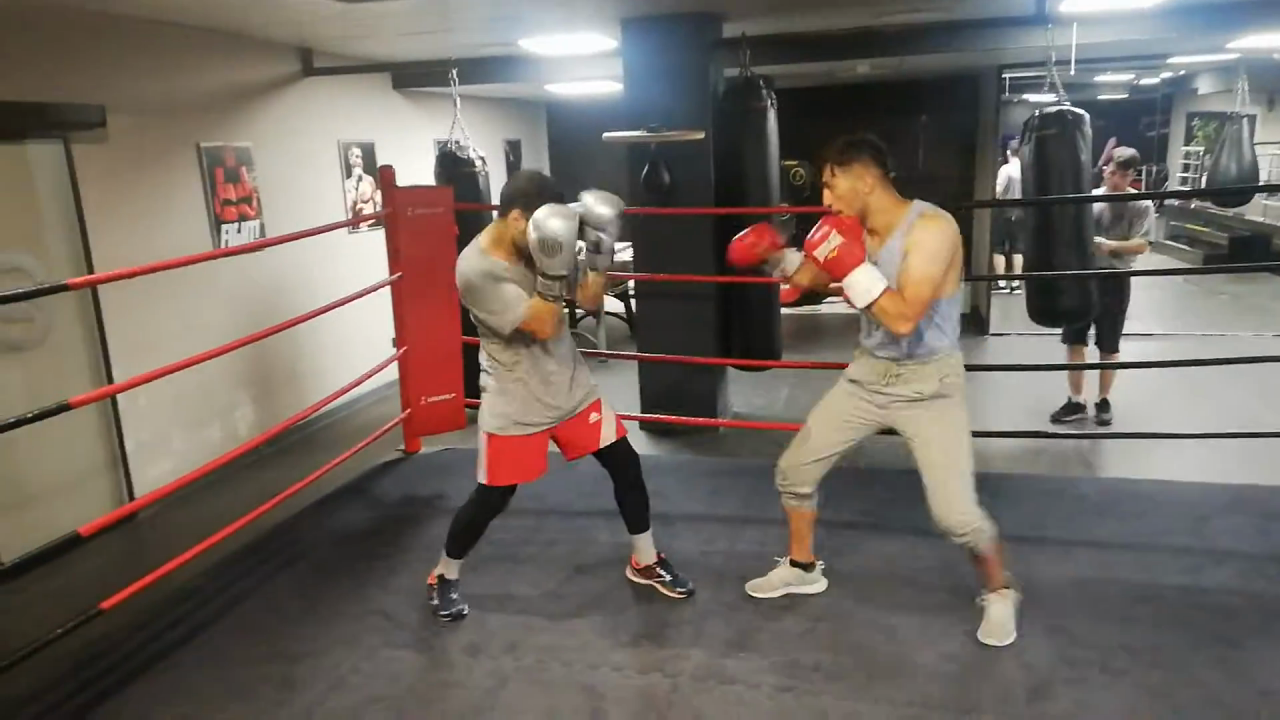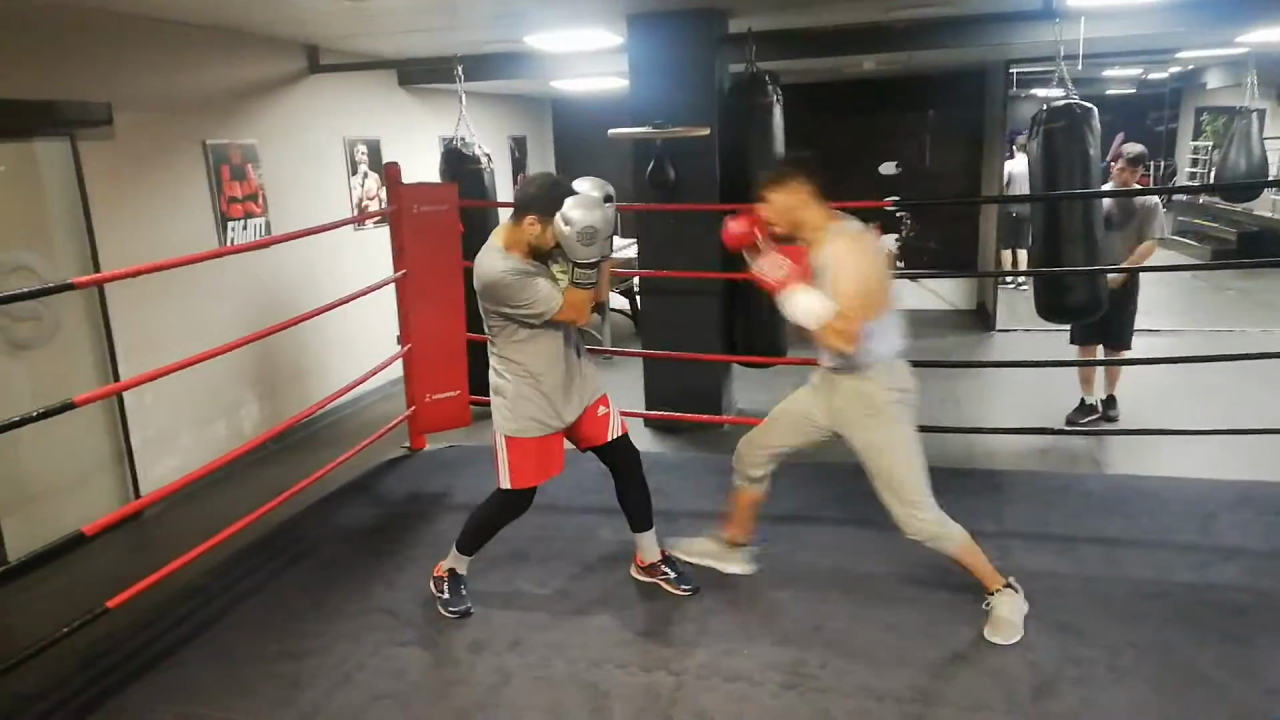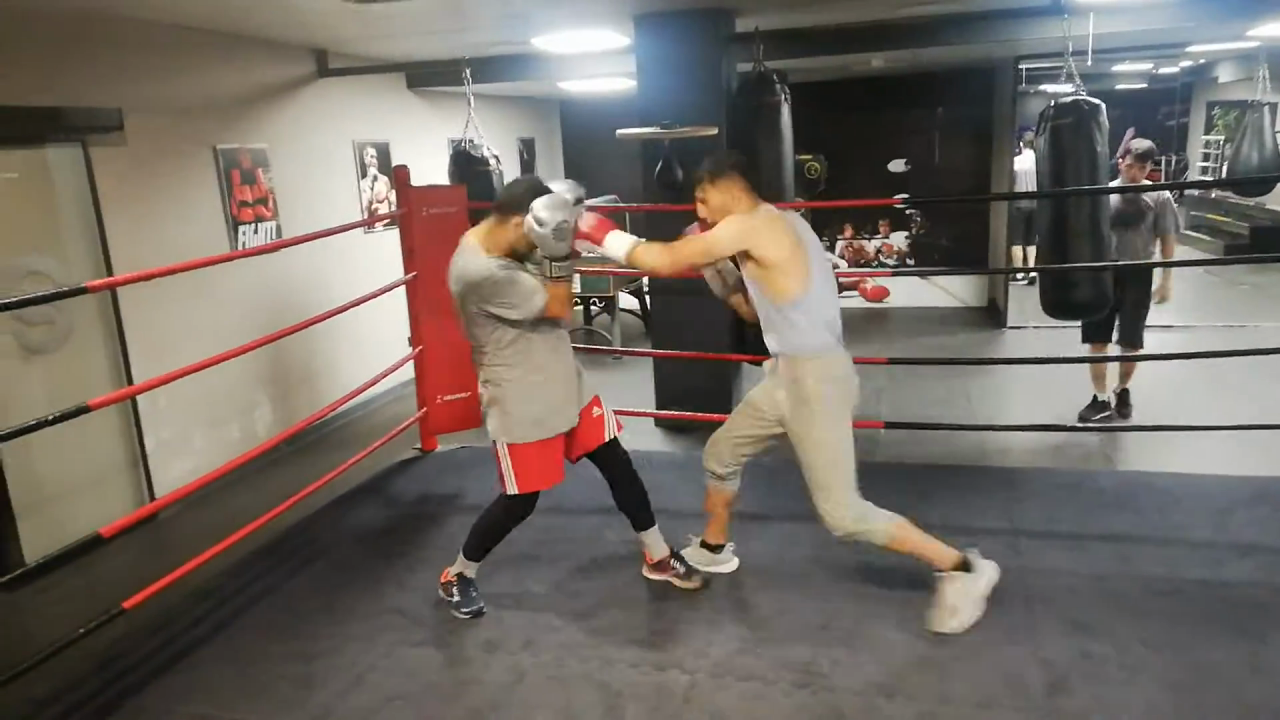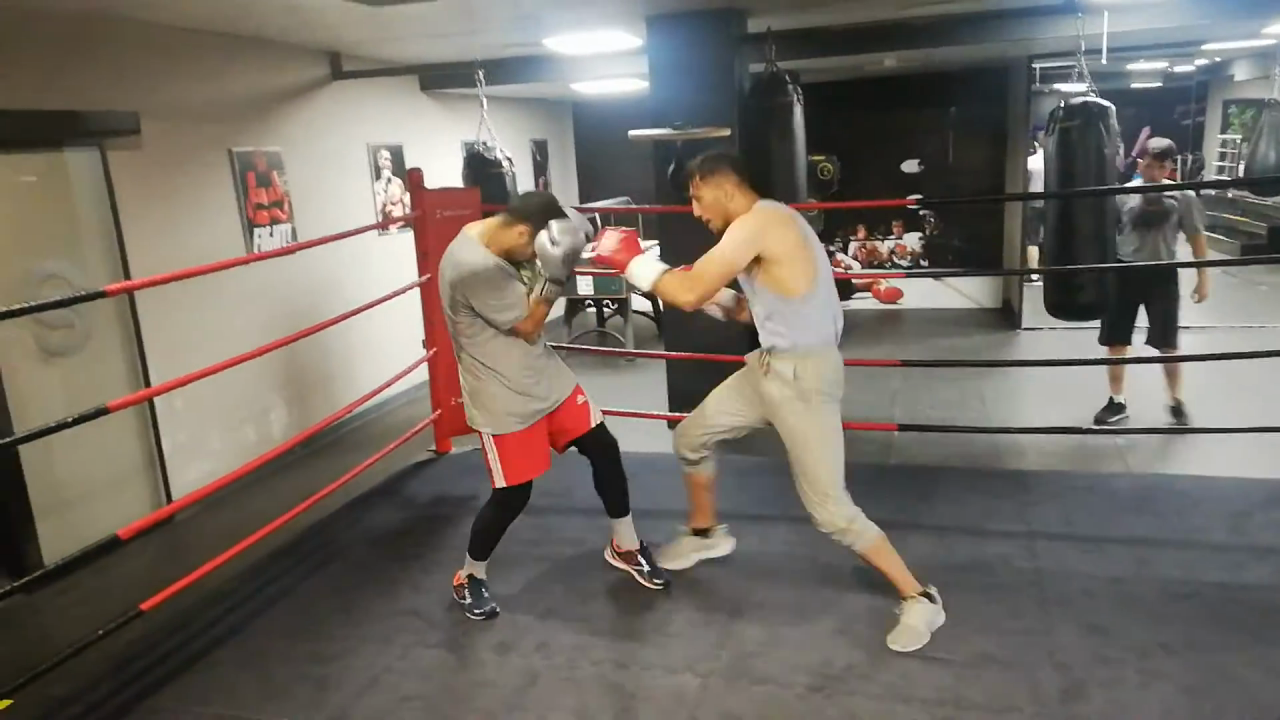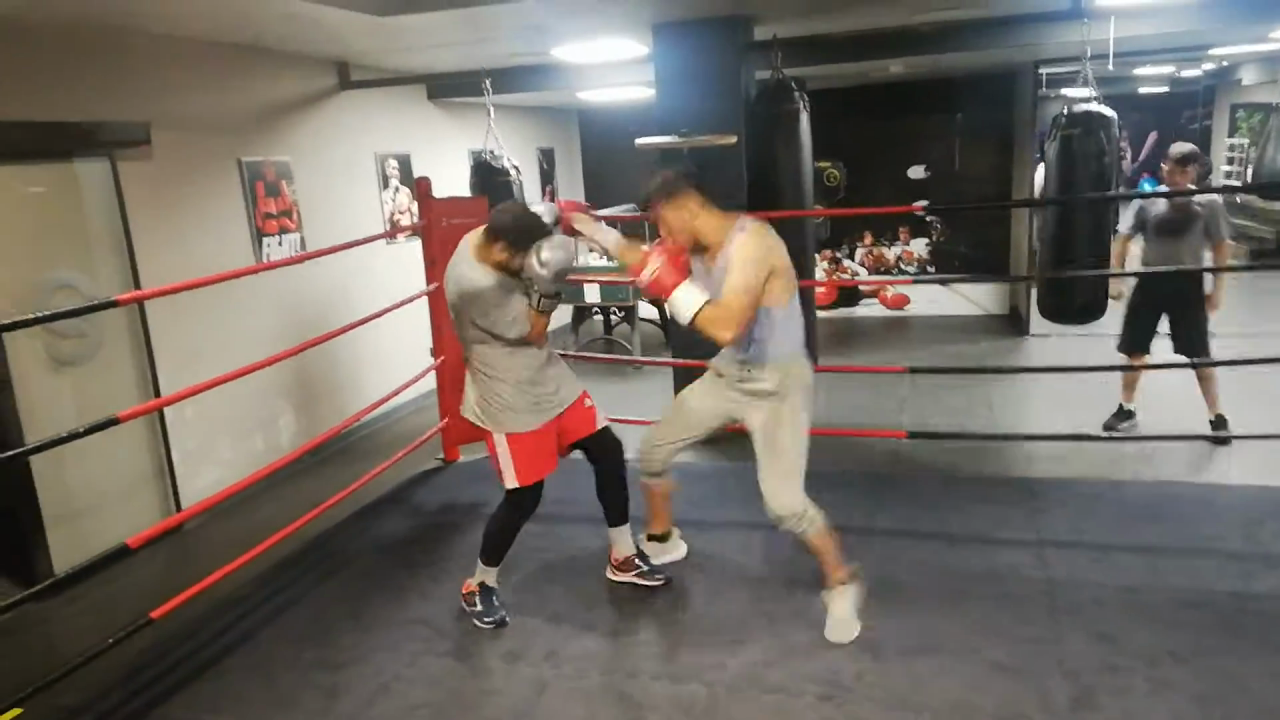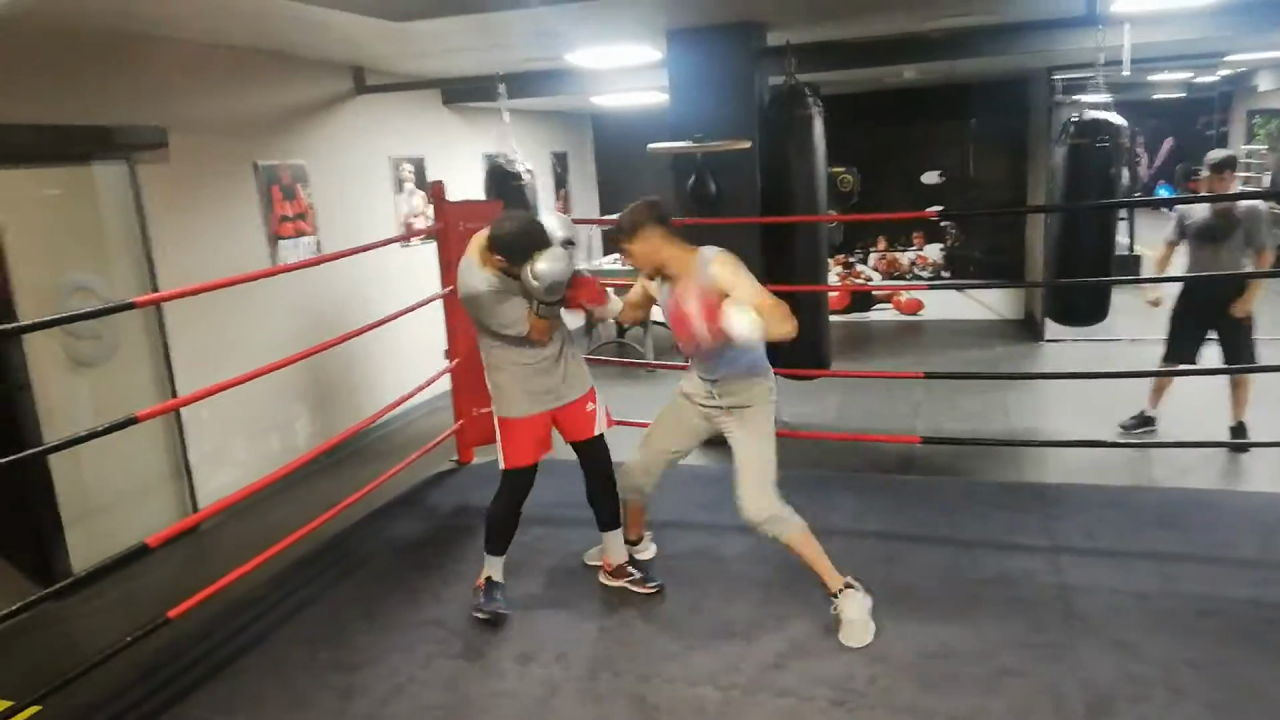
dt=0.2s
person 1, frame 1
left shoulder: (932, 227)
right shoulder: (853, 227)
left elbow: (903, 321)
right elbow: (810, 277)
left wrist: (851, 265)
right wrist: (775, 252)
left hip: (929, 383)
right hip: (868, 375)
left knee: (955, 513)
right knee: (797, 469)
left ankle: (999, 590)
right ankle: (801, 567)
person 1, frame 2
left shoulder: (850, 244)
right shoulder: (815, 242)
left elbow: (843, 339)
right elbow: (782, 274)
left wrist: (790, 285)
right wrist: (760, 250)
left hip: (876, 389)
right hip: (833, 384)
left knee: (918, 518)
right knee: (753, 452)
left ankle: (1003, 592)
right ankle: (729, 545)
person 1, frame 3
left shoulder: (752, 226)
right shoulder: (777, 228)
left elbow: (666, 261)
right elbow: (753, 307)
left wrist: (604, 236)
right wrist: (717, 272)
left hip: (816, 380)
right hip: (785, 375)
left knee: (842, 515)
right knee: (721, 453)
left ankle: (960, 568)
right ankle: (714, 548)
person 1, frame 4
left shoulder: (757, 226)
right shoulder: (768, 226)
left elbow: (687, 294)
left wrist: (628, 260)
right wrist: (718, 298)
left hip: (806, 376)
right hip: (772, 366)
left knee: (830, 511)
right knee: (691, 437)
left ankle: (920, 599)
right ankle: (706, 534)
person 1, frame 5
left shoulder: (750, 242)
right shoulder: (704, 246)
left elbow: (728, 330)
right elbow: (639, 259)
left wrist: (675, 287)
right wrist: (589, 229)
left hip: (779, 381)
right hip: (728, 377)
left knee: (784, 502)
right knee: (654, 451)
left ankle: (841, 582)
right ankle: (662, 540)
person 1, frame 6
left shoulder: (719, 268)
right shoulder: (661, 275)
left elbow: (784, 324)
right elbow: (628, 312)
left wrist: (722, 318)
left hip: (745, 396)
right hip: (700, 390)
left knee: (760, 508)
right knee: (637, 471)
left ankle: (846, 591)
right ankle: (635, 541)
person 2, frame 1
left shoulder: (536, 243)
right shoulder: (476, 271)
left elbow: (591, 297)
right elbow: (542, 328)
left wrist: (601, 246)
right wrist: (553, 267)
left hip: (570, 386)
right hip: (514, 401)
left knee: (625, 464)
right knee: (492, 496)
left ankle: (646, 562)
right ankle: (444, 576)
person 2, frame 2
left shoulder: (534, 244)
right shoulder: (498, 274)
left elbow: (597, 293)
right elbow: (575, 313)
left wrist: (594, 247)
right wrist: (585, 253)
left hip: (574, 383)
right hip: (526, 399)
left knee: (627, 461)
right knee: (514, 497)
left ankle: (650, 560)
right ankle: (450, 570)
person 2, frame 3
left shoulder: (496, 245)
right shoulder: (480, 273)
left elbow: (546, 299)
right elbow: (558, 310)
left wrist: (554, 244)
right wrist: (557, 249)
left hip: (564, 387)
right hip: (522, 404)
left knee: (617, 464)
right knee: (519, 500)
left ankle: (658, 556)
right ankle: (457, 575)
person 2, frame 4
left shoulder: (487, 237)
right shoulder: (474, 268)
right elbow: (528, 328)
left wrist: (547, 268)
right wrist: (552, 273)
left hip: (546, 376)
right hip: (503, 396)
left knee: (604, 449)
right knee: (512, 495)
left ankle: (626, 546)
right ankle: (470, 576)
person 2, frame 5
left shoulder: (490, 241)
right shoulder: (473, 285)
right elbow: (535, 333)
left wrist: (546, 274)
right wrist: (544, 287)
left hip: (550, 380)
right hip: (511, 401)
left knee: (608, 453)
right knee: (523, 496)
left ankle: (624, 554)
right ankle: (480, 584)
person 2, frame 6
left shoulder: (515, 244)
right shoulder: (478, 288)
right elbow: (540, 336)
left wrist: (565, 279)
right wrist: (546, 292)
left hip: (563, 372)
right hip: (519, 389)
left knee: (598, 463)
right knee: (516, 483)
left ankle: (617, 562)
right ankle: (490, 578)
person 3, frame 1
left shoulder: (1141, 205)
left elbow: (1141, 245)
left wrist: (1107, 245)
left hip: (1115, 281)
left knee: (1108, 348)
right knee: (1075, 342)
left ankle: (1103, 401)
right ankle: (1076, 401)
person 3, frame 2
left shoulder: (1148, 202)
left elbow: (1149, 245)
left wrist: (1121, 273)
left hip: (1122, 280)
left knee: (1115, 346)
right knee: (1086, 343)
left ankle: (1110, 397)
right ankle: (1090, 403)
person 3, frame 3
left shoulder: (1159, 198)
left elbow: (1167, 240)
left wrist: (1166, 281)
left hip: (1138, 275)
left knee: (1131, 343)
right knee: (1097, 340)
left ankle: (1122, 389)
right ankle: (1101, 400)
person 3, frame 4
left shoulder: (1182, 197)
right shoulder: (1121, 195)
left elbow: (1196, 237)
left wrist: (1203, 278)
left hip: (1162, 275)
right hip: (1125, 274)
left knee: (1167, 344)
right knee: (1116, 342)
left ankle: (1176, 401)
right ankle: (1117, 403)
person 3, frame 5
left shoulder: (1209, 203)
right shoulder: (1146, 201)
left elbow: (1222, 247)
right elbow: (1123, 239)
left wrist: (1218, 288)
right wrist: (1115, 278)
left hip: (1188, 284)
right hip: (1150, 282)
left knee: (1199, 355)
right knee: (1133, 350)
left ankle: (1217, 416)
right ankle: (1126, 410)
person 3, frame 6
left shoulder: (1251, 209)
right shoulder: (1188, 209)
left elbow: (1265, 256)
right elbow: (1170, 247)
left wrist: (1248, 297)
right wrist: (1155, 284)
left hip: (1233, 291)
right hip: (1196, 289)
left knee: (1239, 364)
right knee: (1172, 356)
left ankle: (1238, 424)
right ankle: (1149, 414)
